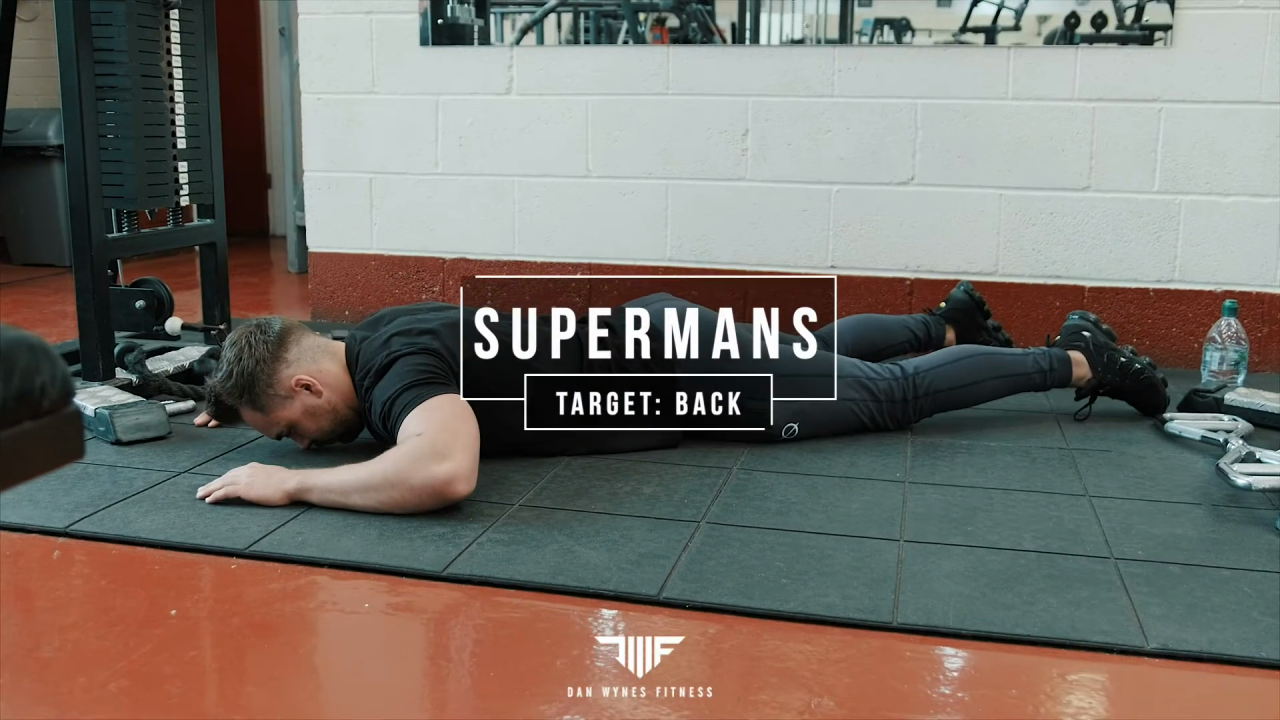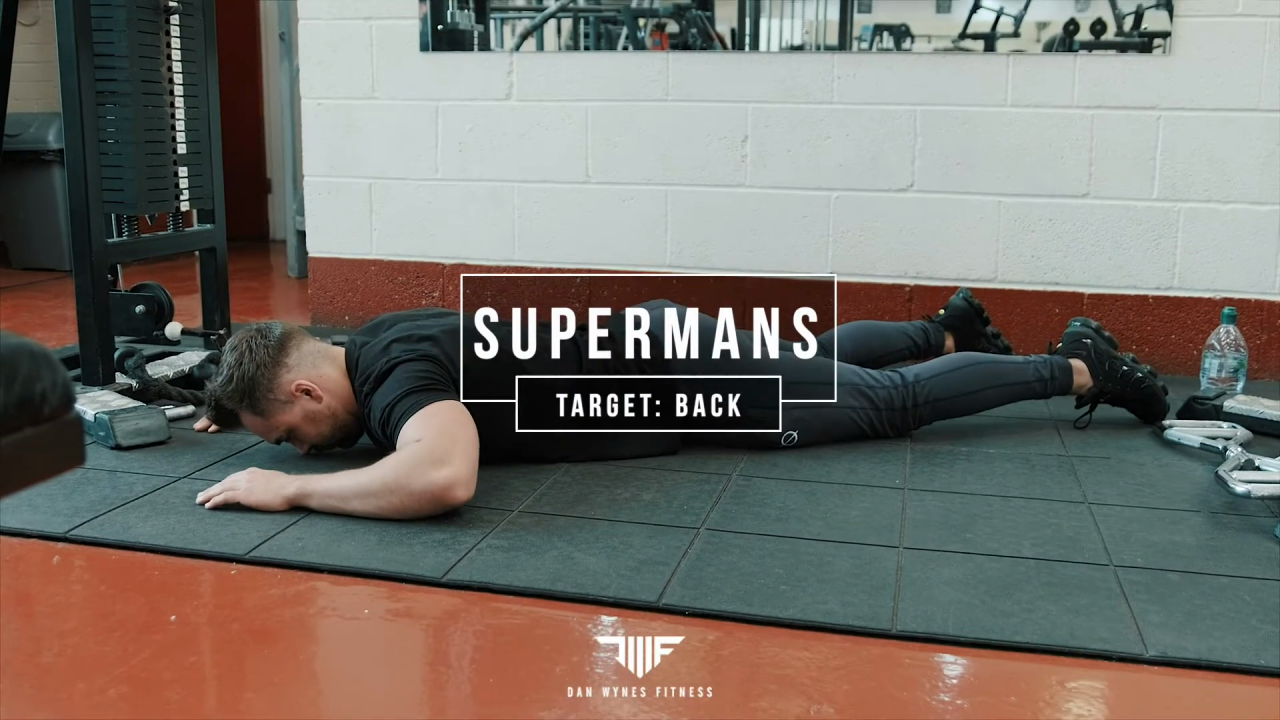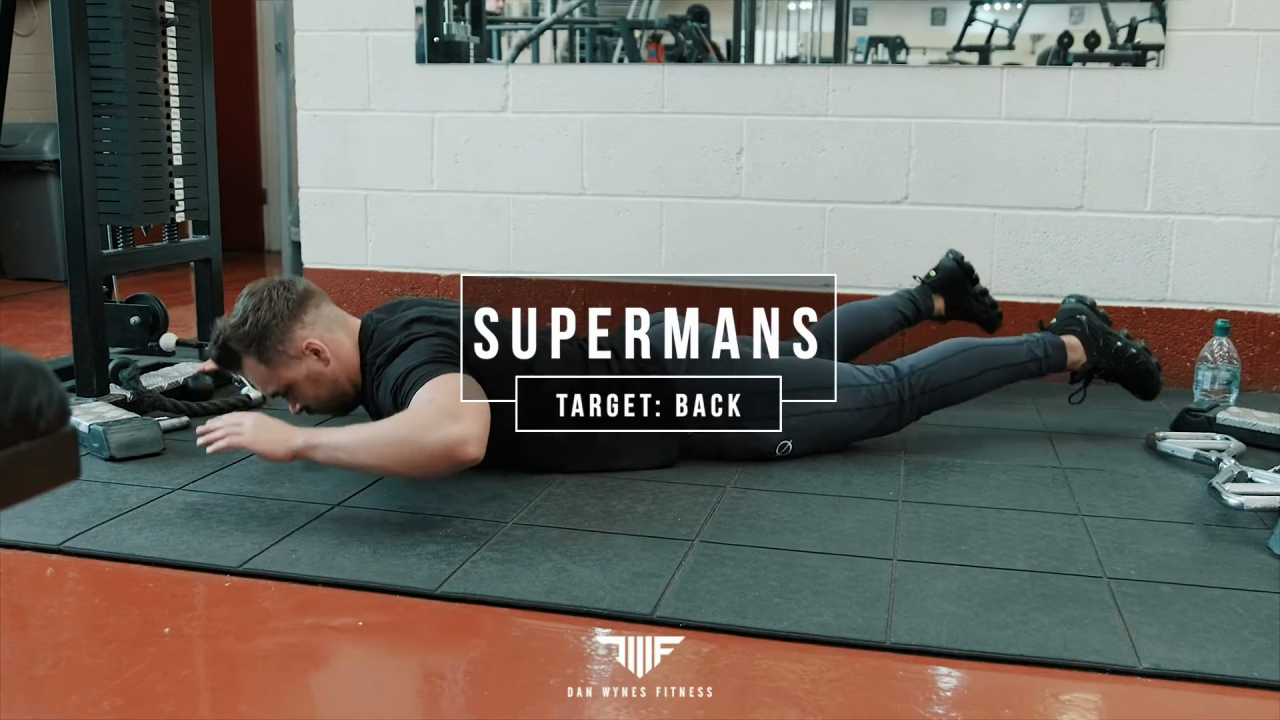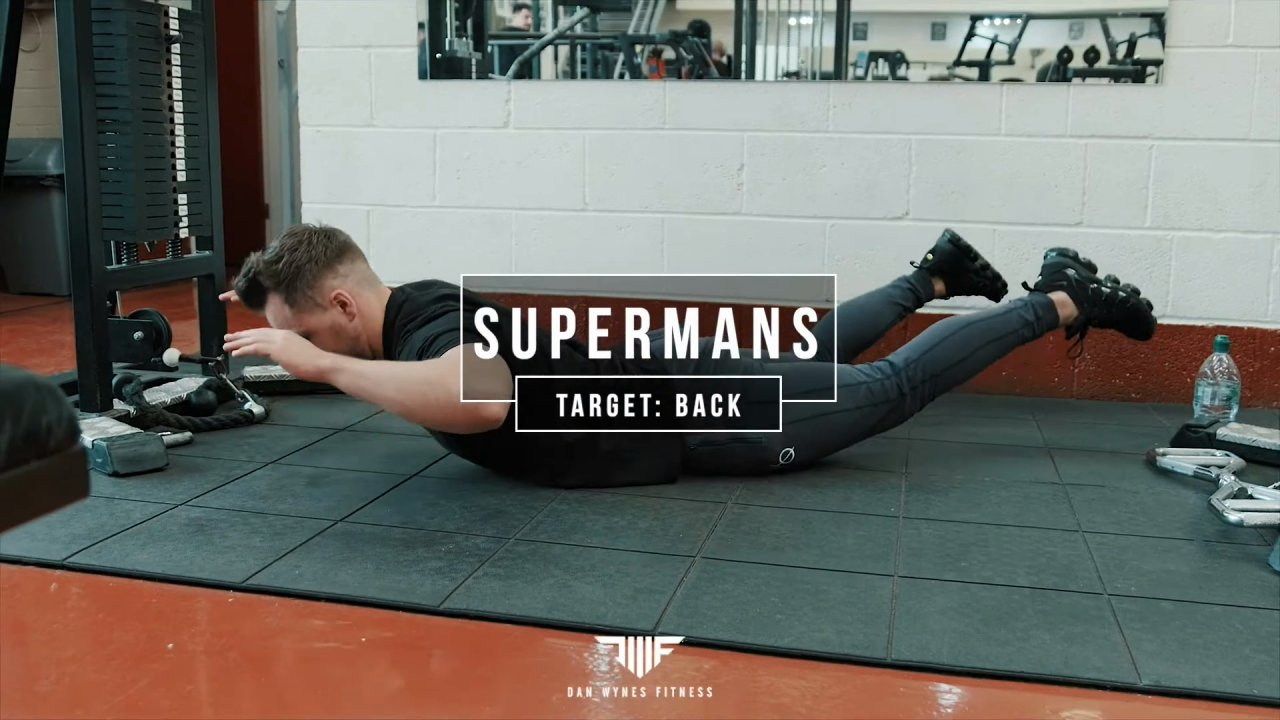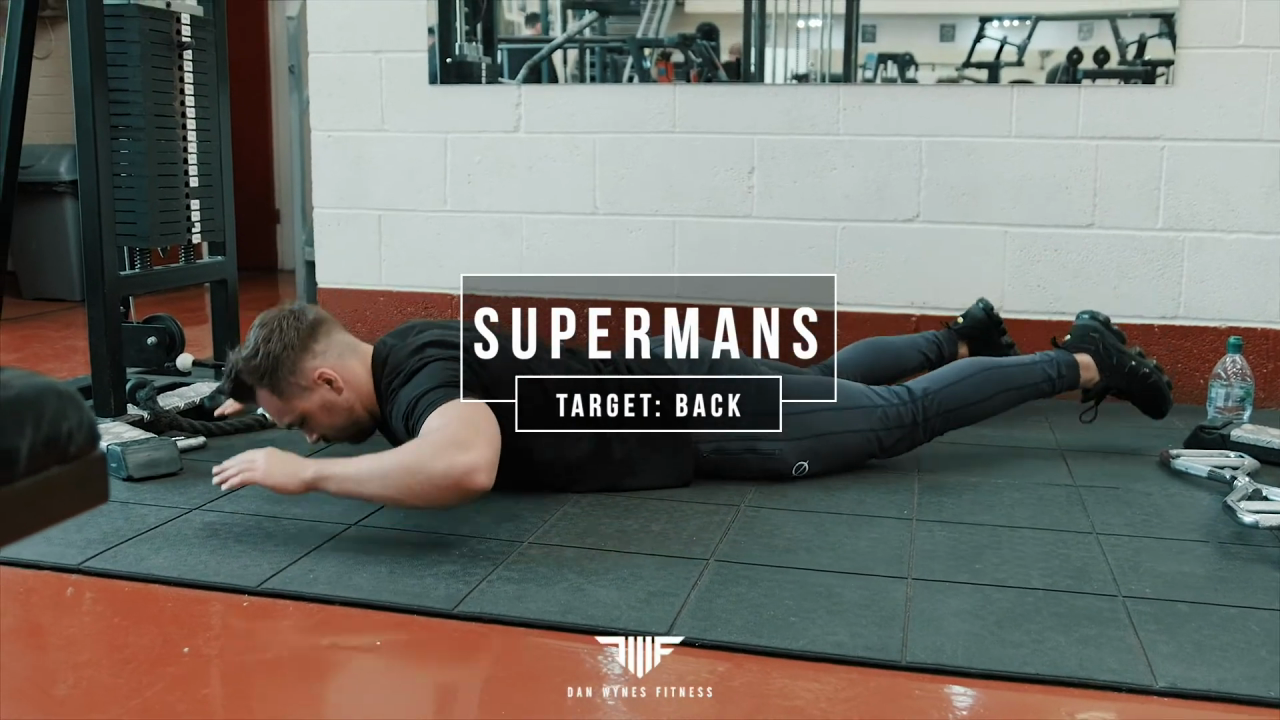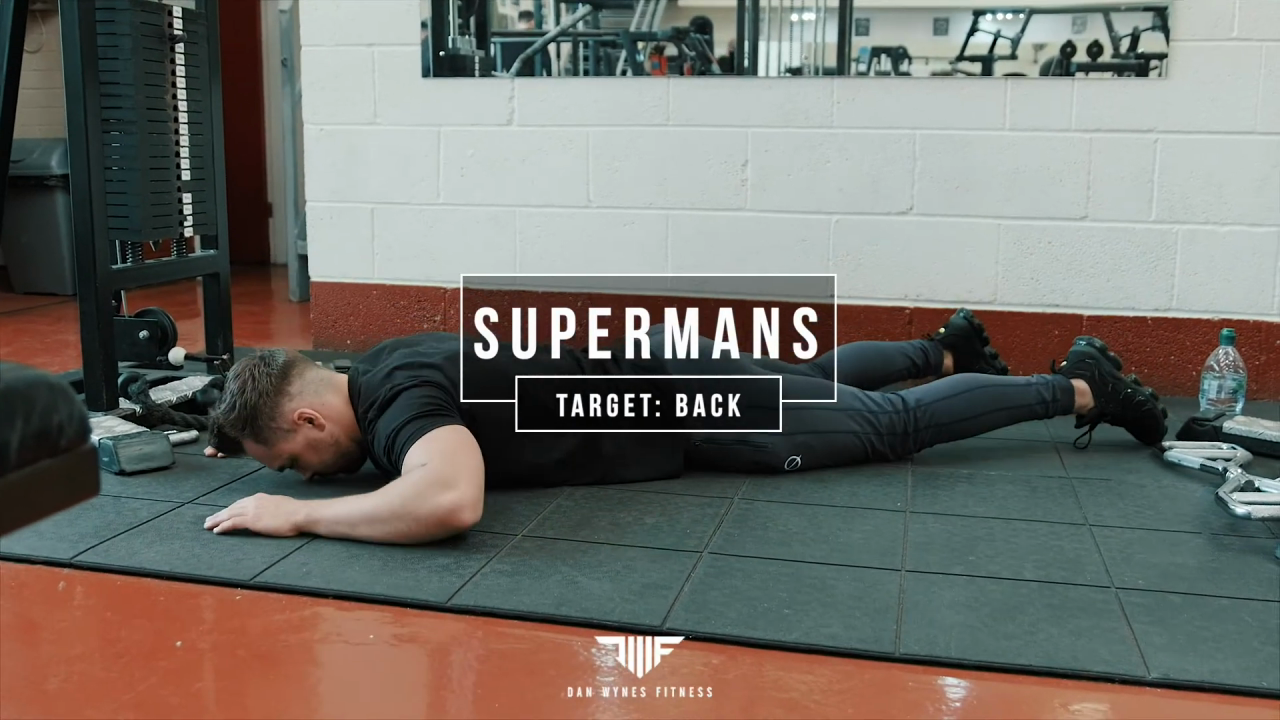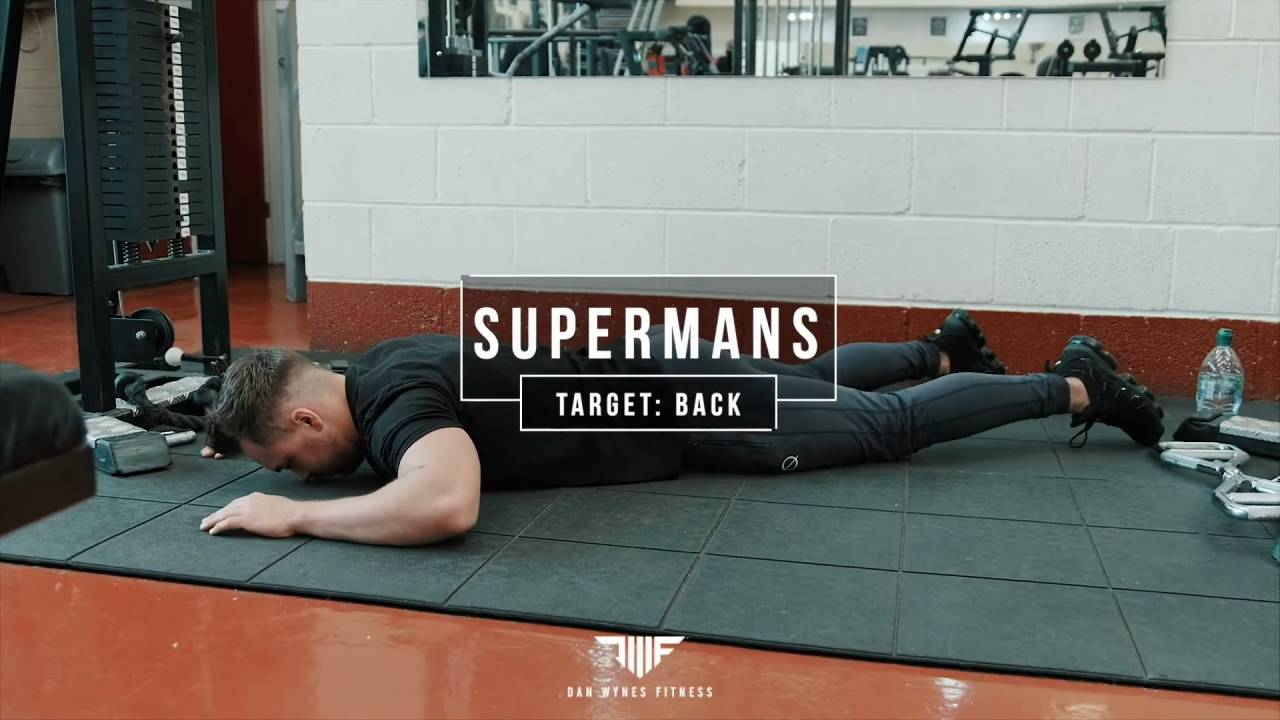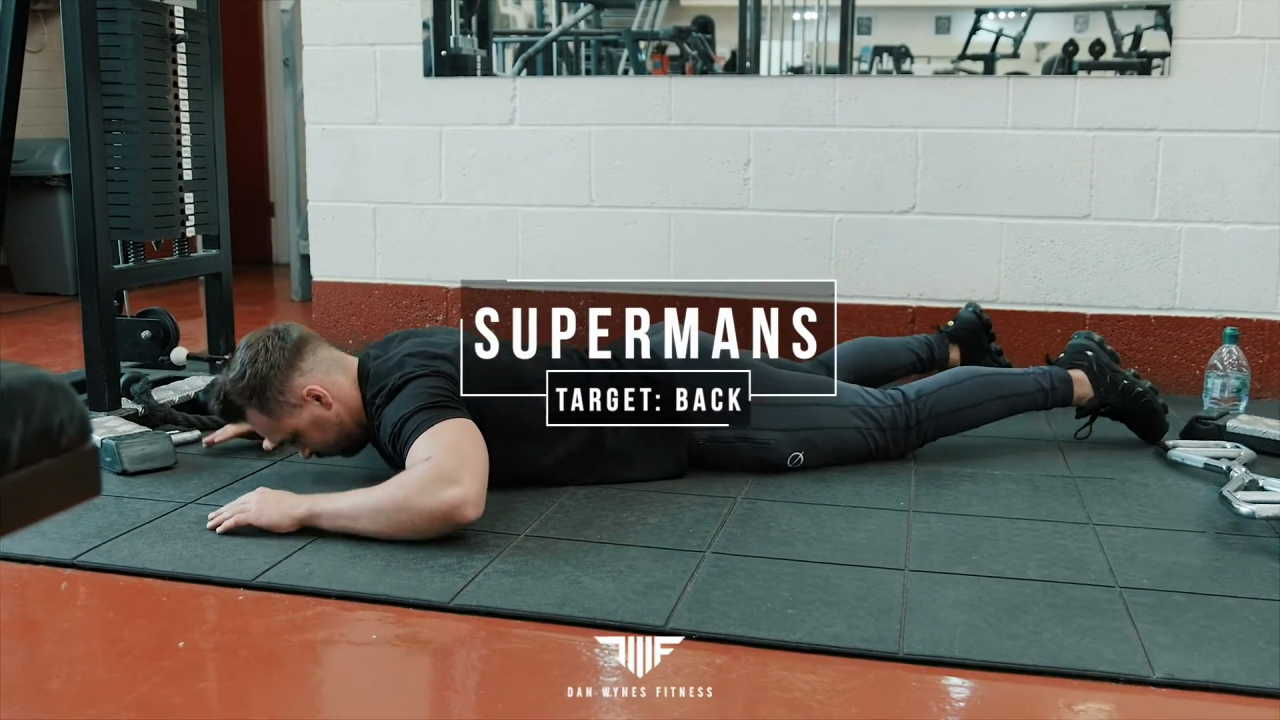
dt=0.4s
person 1, frame 1
left shoulder: (396, 370)
right shoulder: (371, 340)
left elbow: (445, 473)
left wrist: (290, 482)
right wrist: (244, 398)
left hip: (680, 373)
right hip: (649, 335)
left knee: (886, 395)
right knee: (814, 351)
left ankle: (1081, 361)
right ankle: (945, 323)
person 1, frame 2
left shoulder: (397, 380)
right shoulder: (368, 345)
left elbow: (441, 479)
left wrist: (289, 490)
right wrist: (244, 399)
left hip: (681, 384)
right hip: (648, 341)
left knee: (888, 403)
right knee: (814, 358)
left ankle: (1080, 368)
right ankle: (946, 333)
person 1, frame 3
left shoulder: (406, 358)
right shoulder: (380, 329)
left elbow: (457, 439)
left wrist: (292, 439)
right wrist: (257, 350)
right hip: (651, 356)
left knee: (886, 394)
right knee: (808, 355)
left ankle: (1073, 346)
right ankle: (936, 293)
person 1, frame 4
left shoulder: (432, 327)
right shoulder: (406, 309)
left elbow: (481, 403)
left wrist: (318, 365)
right wrist: (282, 308)
left hip: (691, 418)
right hip: (652, 371)
left knee: (888, 390)
right knee: (811, 353)
left ankle: (1061, 300)
right ankle: (934, 274)
person 1, frame 5
left shoulder: (423, 378)
right shoulder: (397, 354)
left elbow: (466, 466)
left wrist: (306, 471)
right wrist: (270, 387)
left hip: (701, 419)
right hip: (664, 375)
left knee: (900, 418)
right knee: (820, 381)
left ankle: (1085, 363)
right ankle: (960, 339)
person 1, frame 6
left shoulder: (398, 406)
right shoulder: (374, 372)
left elbow: (448, 502)
left wrist: (297, 516)
right wrist: (257, 426)
right hip: (652, 370)
left knee: (888, 425)
right knee: (815, 381)
left ankle: (1080, 388)
right ankle: (945, 349)
person 1, frame 7
left shoulder: (395, 405)
right shoulder: (372, 372)
left elbow: (444, 507)
left wrist: (292, 513)
right wrist: (250, 433)
right hip: (650, 370)
left knee: (886, 425)
right knee: (809, 382)
left ankle: (1077, 386)
right ankle: (941, 350)
person 1, frame 8
left shoulder: (406, 393)
right shoulder: (381, 362)
left elbow: (451, 497)
left wrist: (299, 508)
right wrist: (267, 419)
left hip: (689, 410)
right hip: (655, 372)
left knee: (891, 421)
right knee: (819, 378)
left ankle: (1082, 380)
right ankle: (954, 344)
